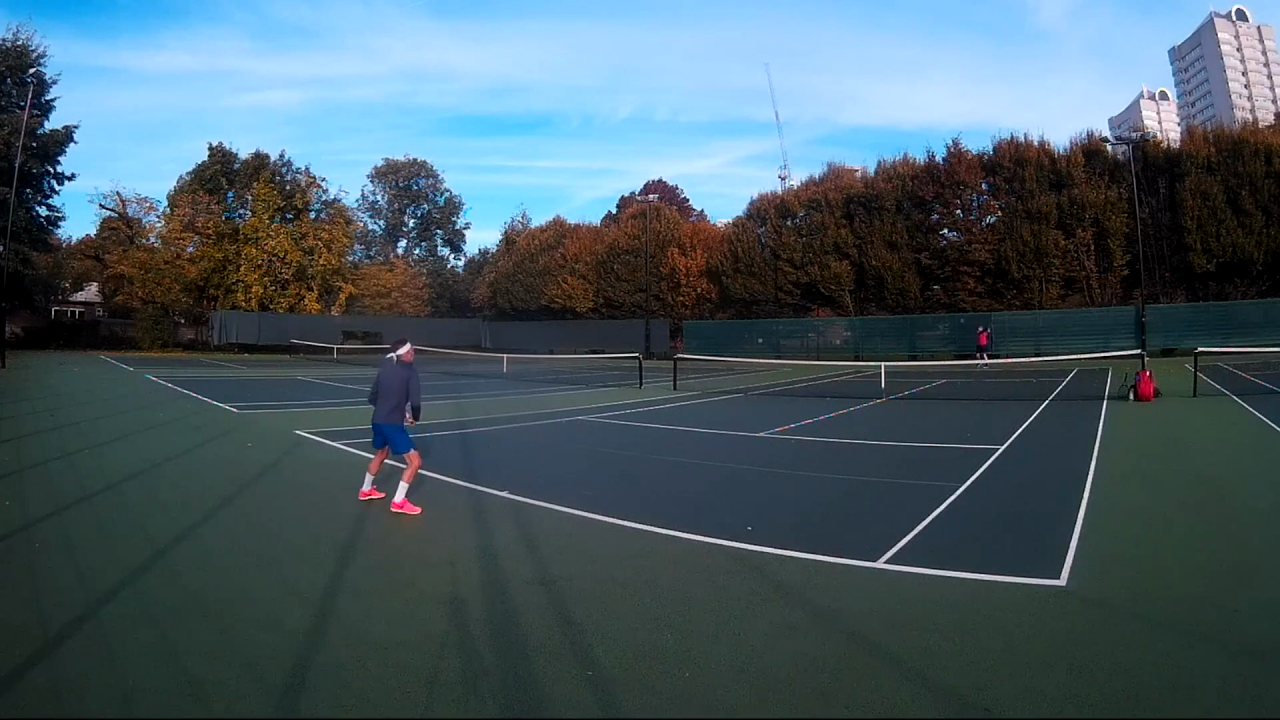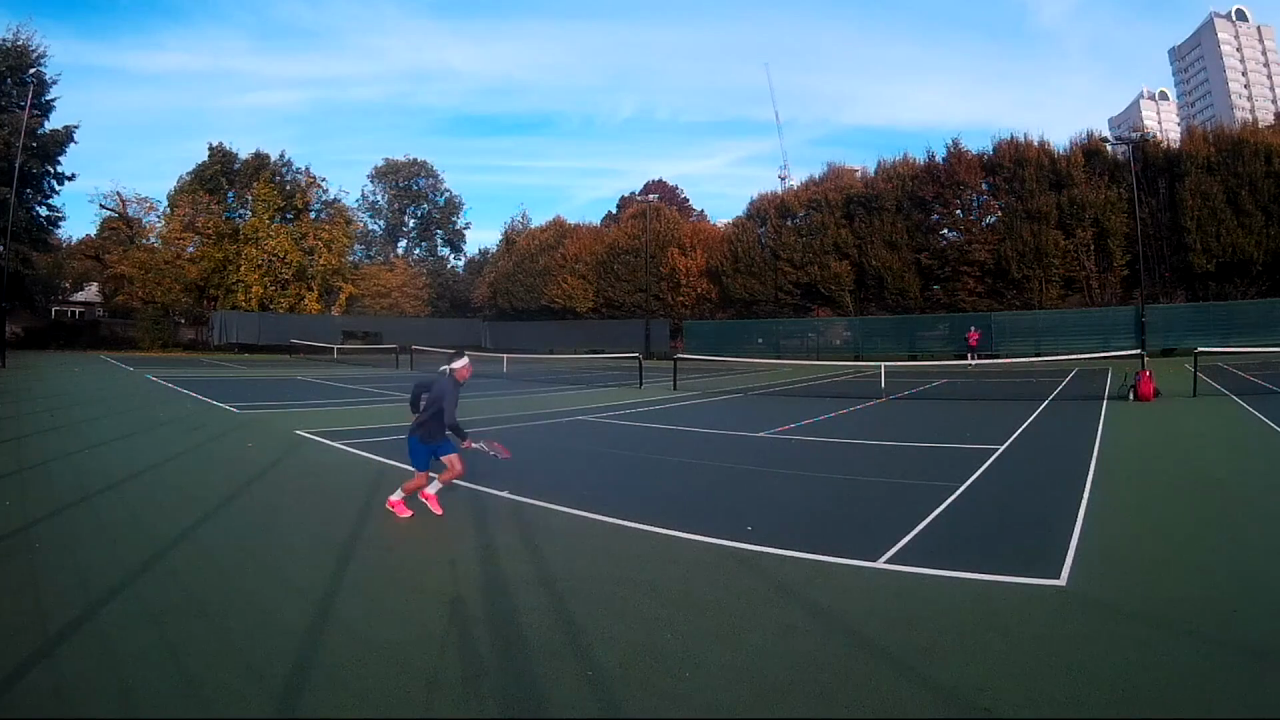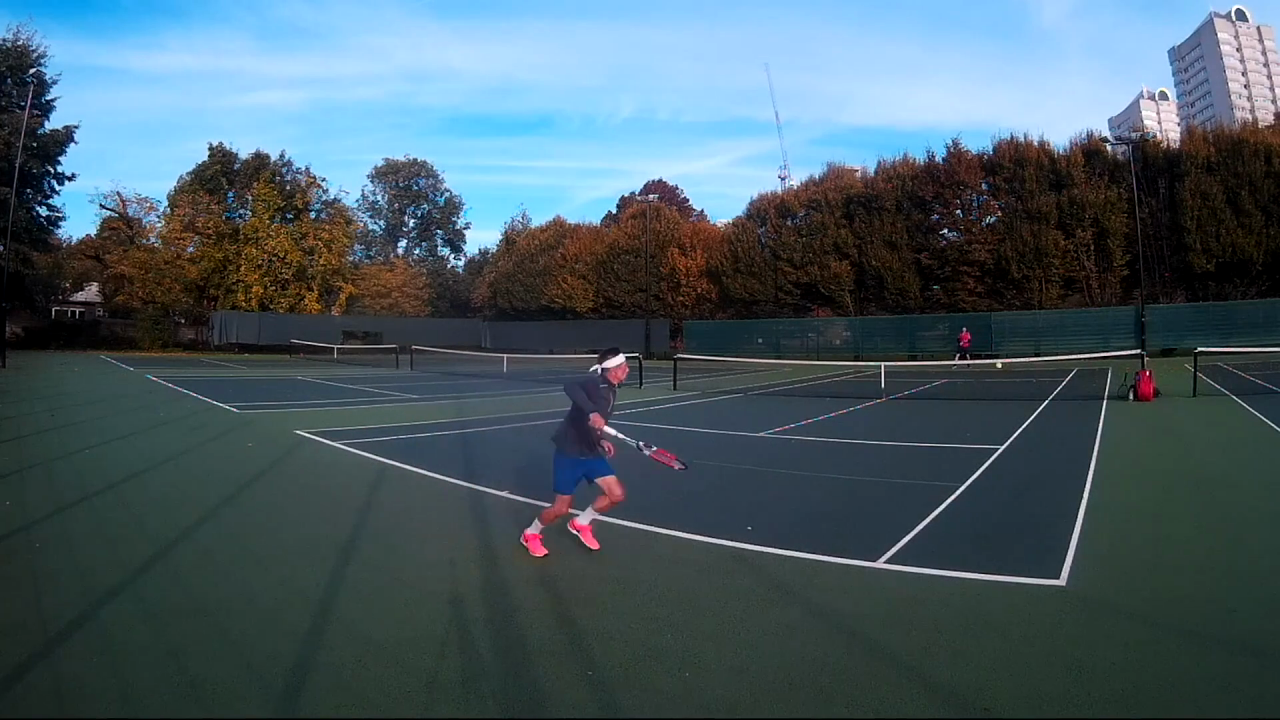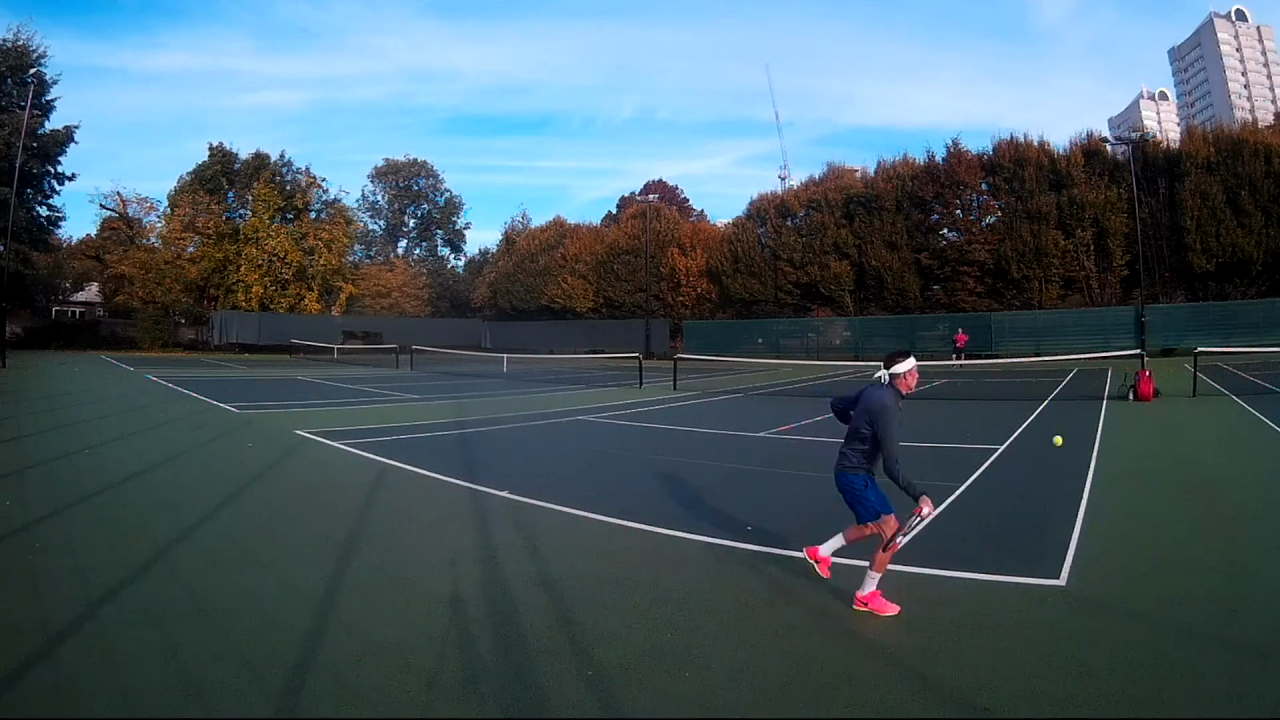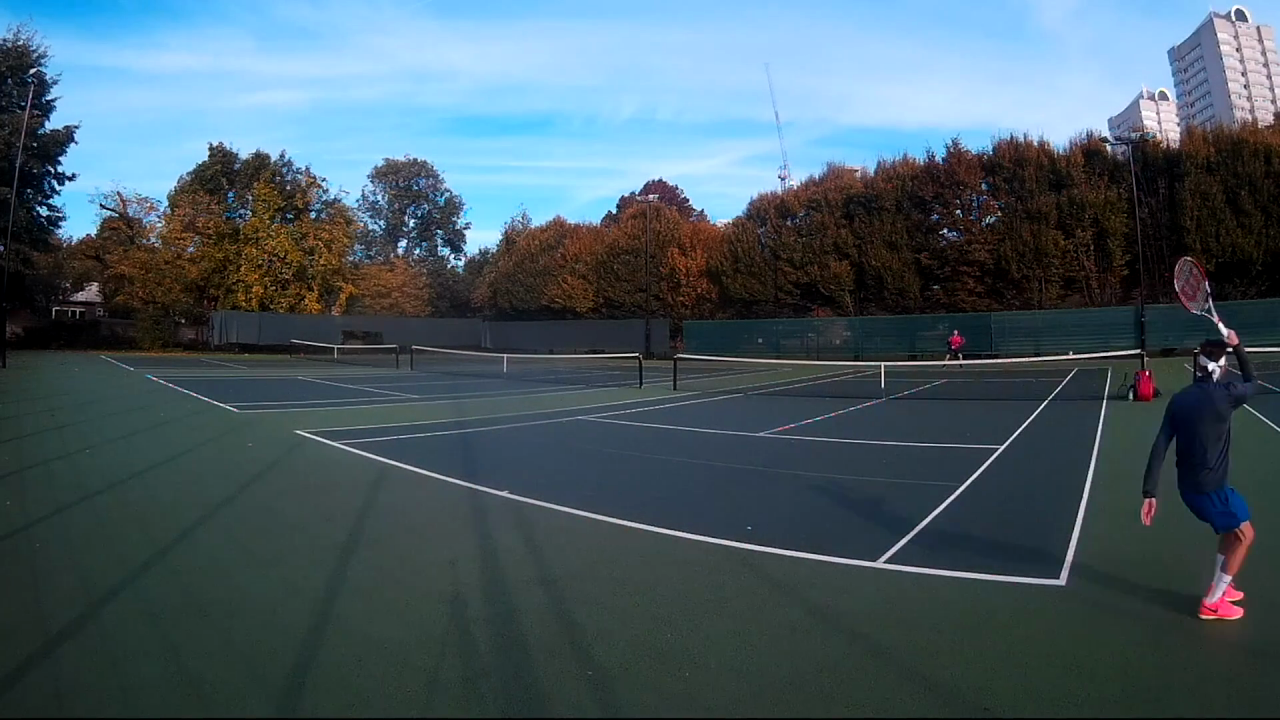
dt=0.5s
person 1, frame 1
left shoulder: (384, 371)
right shoulder: (410, 373)
left elbow: (372, 398)
right elbow: (415, 402)
right wrist: (415, 417)
left hip: (377, 422)
right hip: (392, 424)
left knee: (380, 455)
right knee: (415, 462)
left ankle: (366, 490)
right ankle: (399, 501)
person 1, frame 2
left shoulder: (443, 381)
right shoulder: (450, 389)
left elbow: (418, 386)
right elbow: (449, 421)
left wrist: (417, 413)
right wrist: (464, 437)
left hip: (436, 436)
right hip: (420, 437)
left knee: (457, 469)
right knee: (421, 481)
left ankle: (429, 494)
right ankle: (394, 501)
person 1, frame 3
left shoulder: (611, 391)
right shoulder: (594, 383)
right elbow: (571, 386)
left wrist: (602, 440)
right wrist: (591, 413)
left hip: (591, 453)
right hip: (569, 453)
left knee: (617, 495)
right knee: (561, 508)
left ankle: (581, 524)
right ankle: (531, 535)
person 1, frame 4
left shoulder: (872, 391)
right shoulder: (887, 407)
left elbow: (838, 406)
right elbow: (891, 465)
right wrist: (918, 496)
left hip: (855, 473)
right hip: (854, 476)
left knee: (877, 526)
right knee: (890, 533)
left ankle: (821, 552)
right ankle: (866, 595)
person 1, frame 5
left shoulder: (1178, 401)
right shoulder: (1227, 394)
left elbow: (1159, 449)
right elbow: (1253, 385)
left wrist: (1149, 493)
right wrist: (1238, 348)
left hip: (1189, 486)
right hip: (1211, 488)
left knee: (1230, 528)
right knee: (1243, 537)
left ankle: (1220, 585)
right ankle: (1212, 603)
